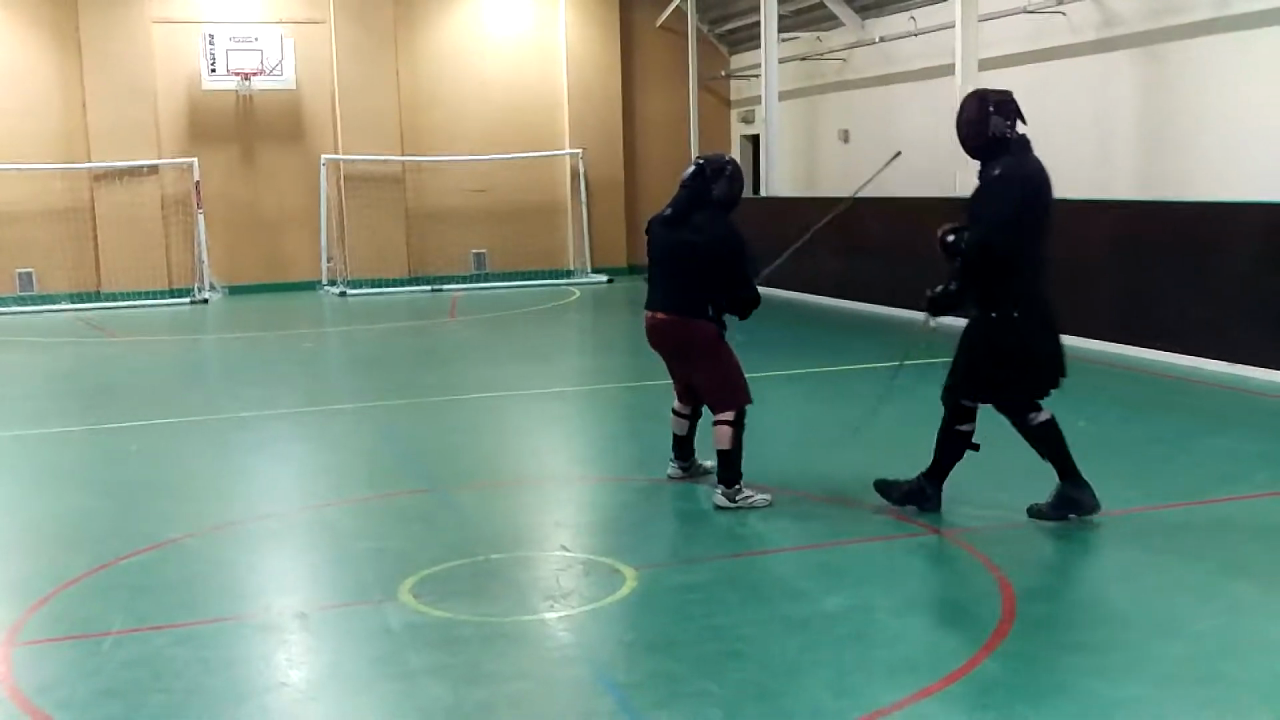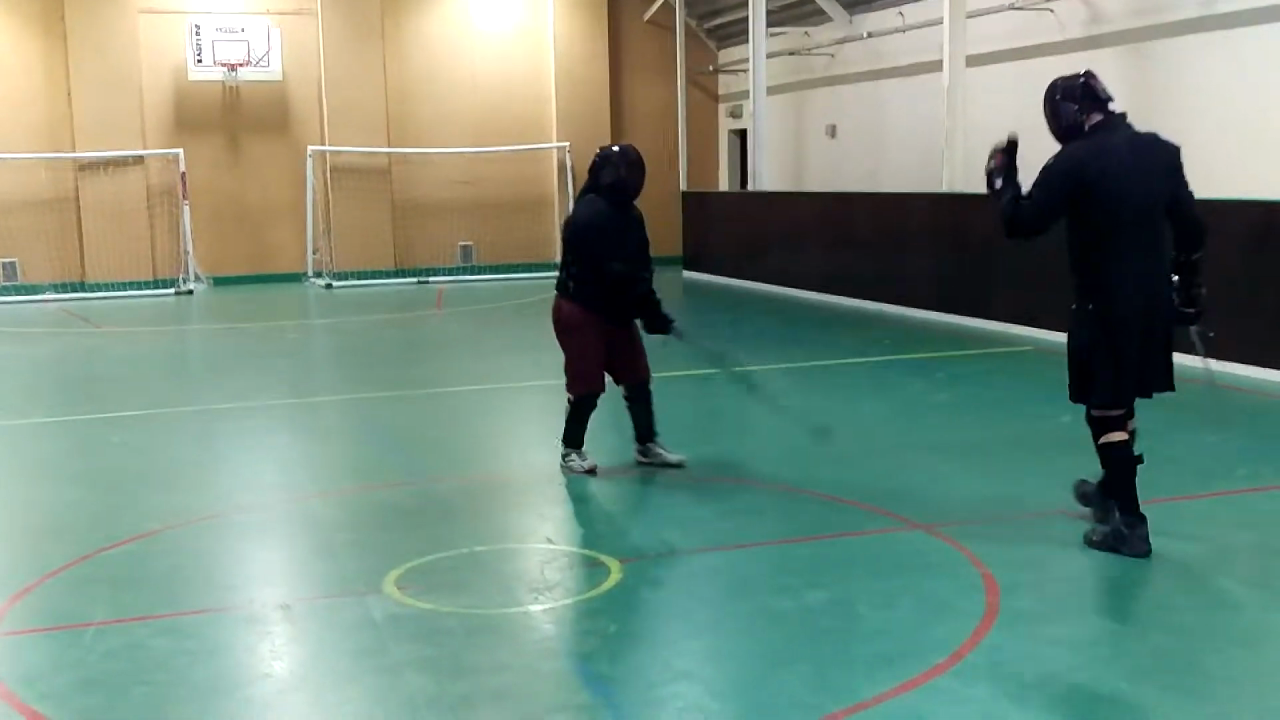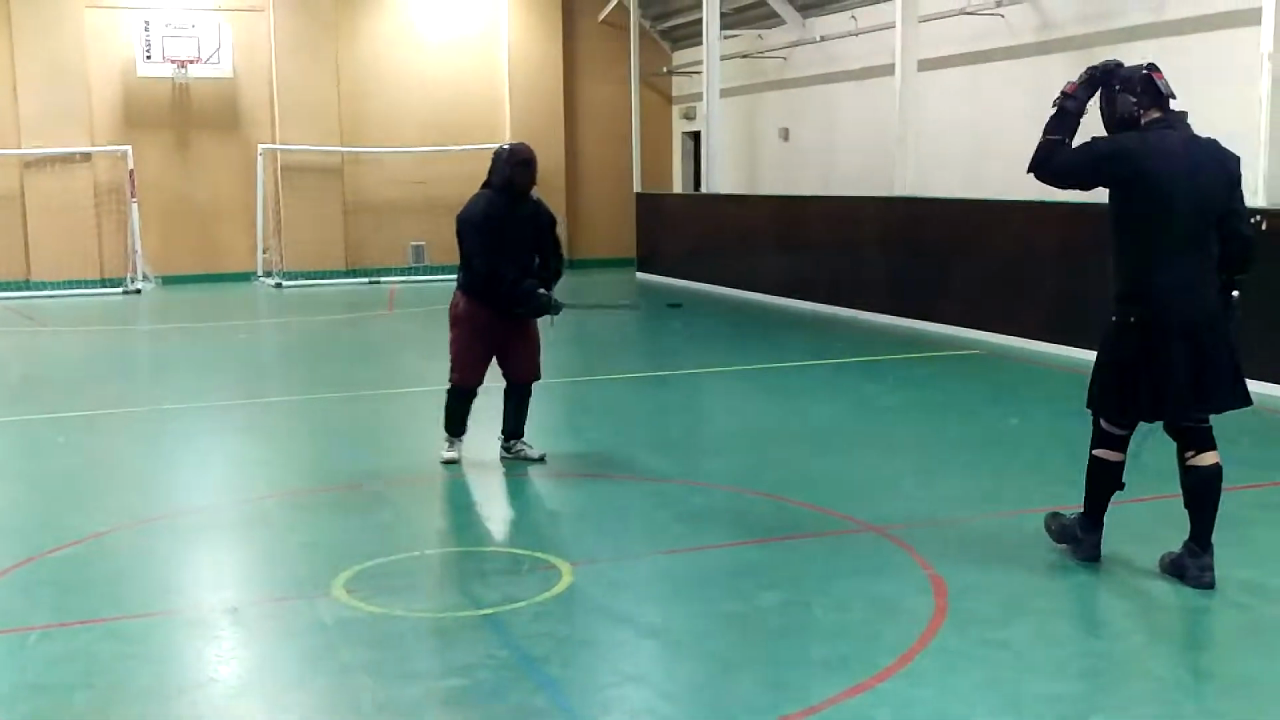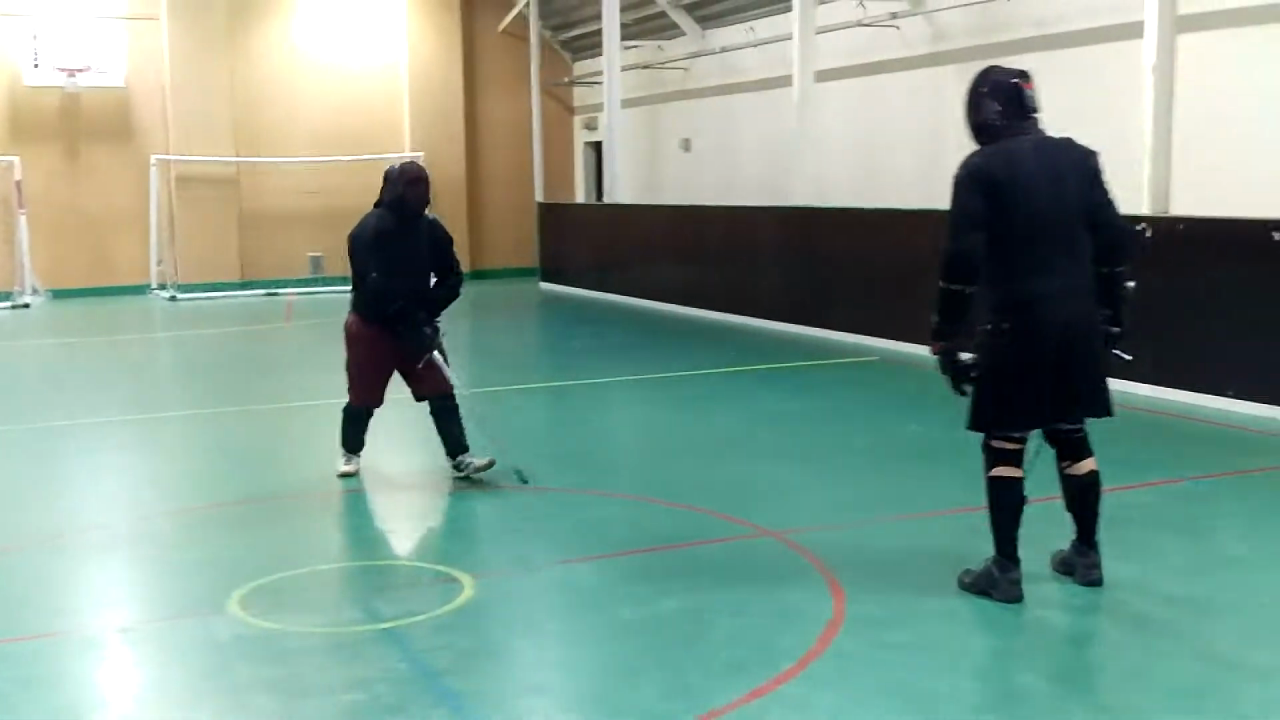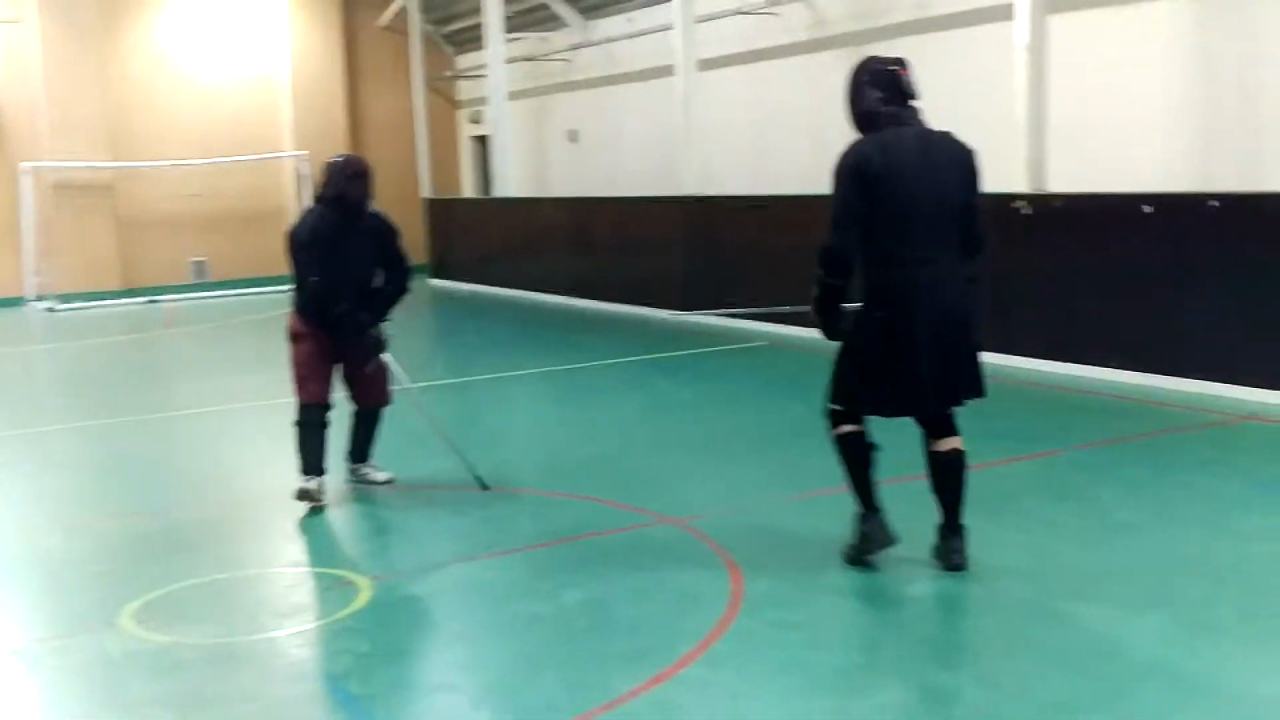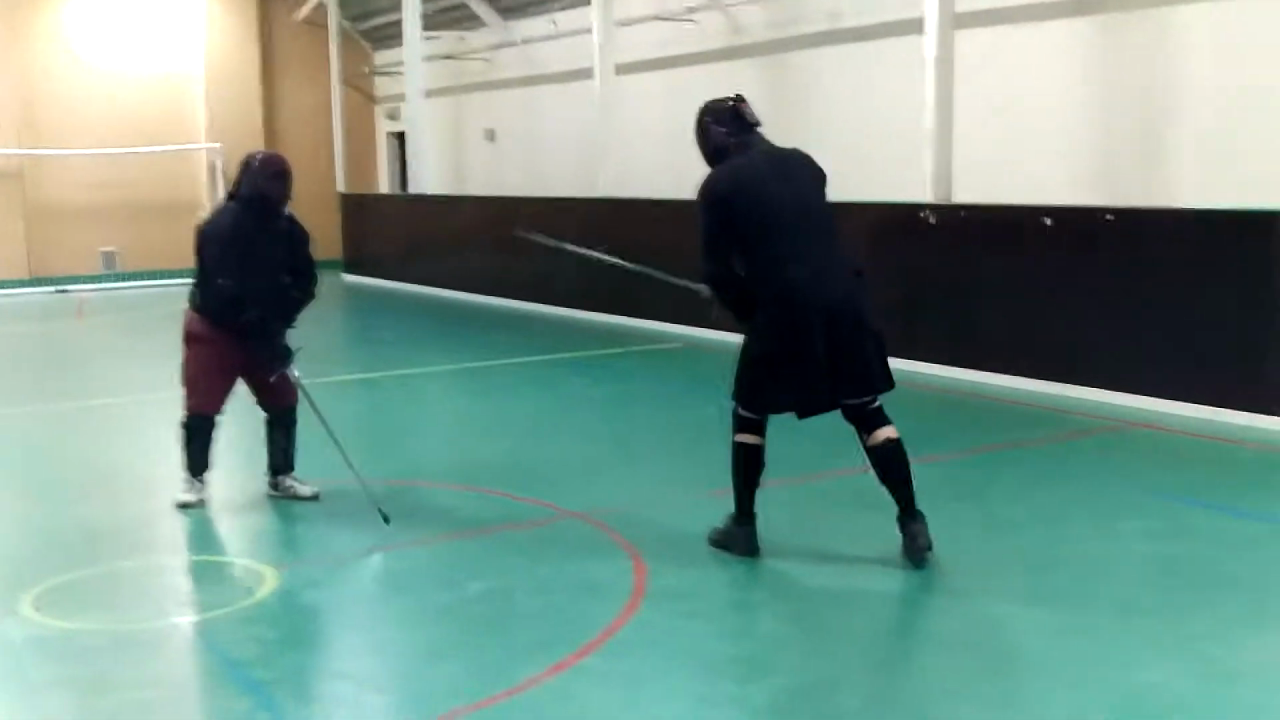
dt=0.7s
person 1, frame 1
left shoulder: (1005, 174)
right shoulder: (1024, 167)
left elbow: (988, 247)
left wrist: (952, 240)
right wrist: (953, 287)
left hip: (1004, 311)
right hip: (1027, 308)
left knee: (961, 397)
right knee: (1017, 399)
left ankle: (930, 486)
right ankle: (1073, 488)
person 1, frame 2
left shoulder: (1074, 161)
right shoulder: (1159, 151)
left elbow: (1021, 224)
right elbow: (1191, 229)
left wrist: (1001, 174)
right wrist: (1190, 289)
left hip: (1105, 302)
right hip: (1154, 300)
left knee: (1107, 410)
right knee: (1117, 399)
left ankle: (1131, 525)
right ankle: (1110, 490)
person 1, frame 3
left shoulder: (1124, 152)
right shoulder: (1219, 158)
left elbow: (1047, 166)
right elbow: (1238, 245)
left wrist: (1072, 100)
right wrist: (1216, 303)
left hip: (1144, 317)
right hip: (1202, 317)
left knee: (1112, 426)
right knee: (1195, 432)
left ankle: (1088, 530)
right ankle: (1198, 554)
person 1, frame 4
left shoulder: (983, 167)
right shoulder: (1078, 158)
left elbow: (962, 258)
right elbow: (1113, 242)
left wrist: (945, 336)
right wrist: (1110, 312)
left hip: (1019, 324)
right hip: (1077, 321)
left knee: (1004, 445)
right knee: (1071, 436)
left ankle: (1005, 568)
right ankle: (1086, 554)
person 1, frame 5
left shoulder: (862, 157)
right shoulder: (956, 152)
left elbow: (841, 246)
right elbow: (972, 238)
left wrist: (827, 308)
left hip: (892, 309)
right hip: (950, 307)
left knee: (845, 410)
right knee: (939, 419)
left ankle: (872, 517)
right ankle: (952, 536)
person 1, frame 6
left shoulder: (720, 185)
right shoulder: (803, 164)
left elbow: (719, 271)
left wrist: (751, 310)
left hip: (785, 310)
right hip: (840, 300)
left knee: (750, 415)
right knee: (866, 412)
left ankle: (743, 526)
right ankle: (913, 523)
person 2, frame 1
left shoulder: (665, 220)
right shoulder: (721, 232)
right elbow: (739, 291)
right wrist: (749, 304)
left hip: (660, 320)
right hip: (691, 325)
left knee: (691, 392)
right knee: (729, 401)
left ankle: (682, 460)
right ankle: (730, 488)
person 2, frame 2
left shoulder: (627, 212)
right shoulder: (590, 215)
left elbow: (638, 263)
right elbow: (612, 272)
left wrist: (644, 301)
right wrist: (651, 308)
left hip: (614, 311)
right hip: (580, 311)
left knee: (637, 377)
right knee: (587, 387)
left ankle: (646, 445)
right ankle: (571, 449)
person 2, frame 3
left shoulder: (536, 211)
right shoulder: (478, 211)
left elbow: (553, 257)
right elbow: (488, 265)
left wrist: (540, 289)
right wrist: (529, 292)
left hip: (519, 308)
right hip: (477, 306)
left knee: (523, 378)
right knee: (465, 379)
left ankle: (512, 441)
right ankle: (453, 438)
person 2, frame 4
left shoulder: (431, 229)
right shoulder: (370, 231)
left elbow: (451, 278)
right elbow: (375, 286)
left wrist: (426, 315)
right wrist: (411, 321)
left hip: (415, 326)
right hip: (372, 327)
left knee: (442, 391)
right knee: (363, 399)
left ankle: (460, 458)
right ankle: (351, 453)
person 2, frame 5
left shoulder: (376, 226)
right shoulder: (310, 229)
left elbow: (398, 276)
right elbow: (315, 289)
left wrist: (372, 316)
right wrist: (352, 324)
left hip: (359, 327)
right hip: (314, 326)
left knee: (373, 399)
right knee: (313, 403)
left ankle: (359, 464)
right ankle: (312, 476)
person 2, frame 6
left shoulder: (287, 228)
right shoulder: (223, 226)
left elbow: (304, 281)
right elbow: (227, 291)
left wrist: (277, 323)
right wrist: (264, 334)
left hip: (261, 331)
right hip: (214, 328)
left knee: (283, 403)
right knee: (202, 408)
left ankle: (281, 477)
right ankle: (195, 478)
